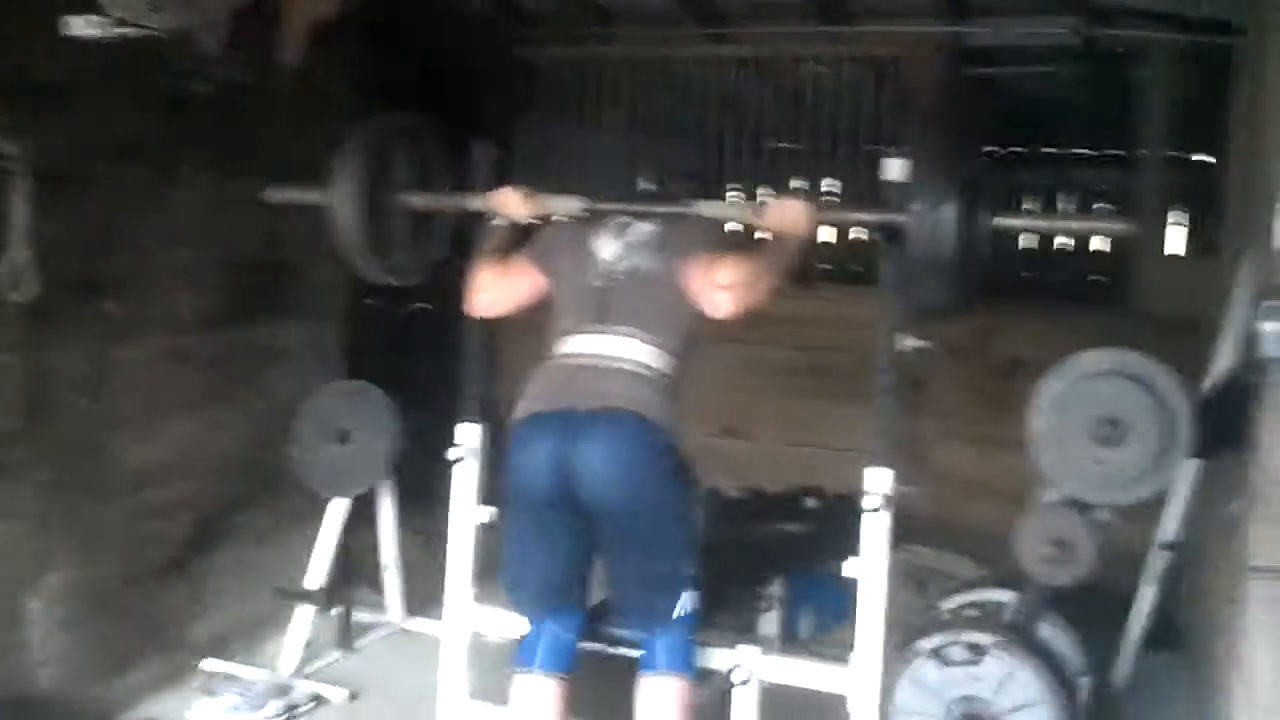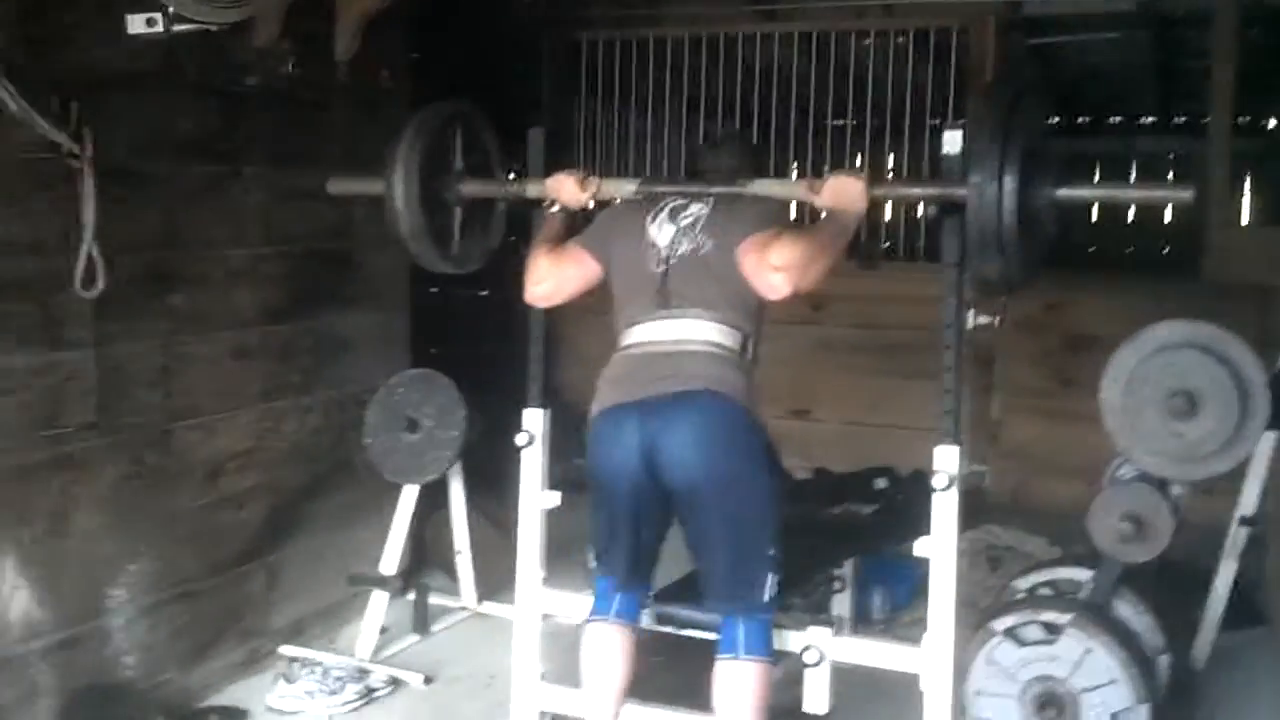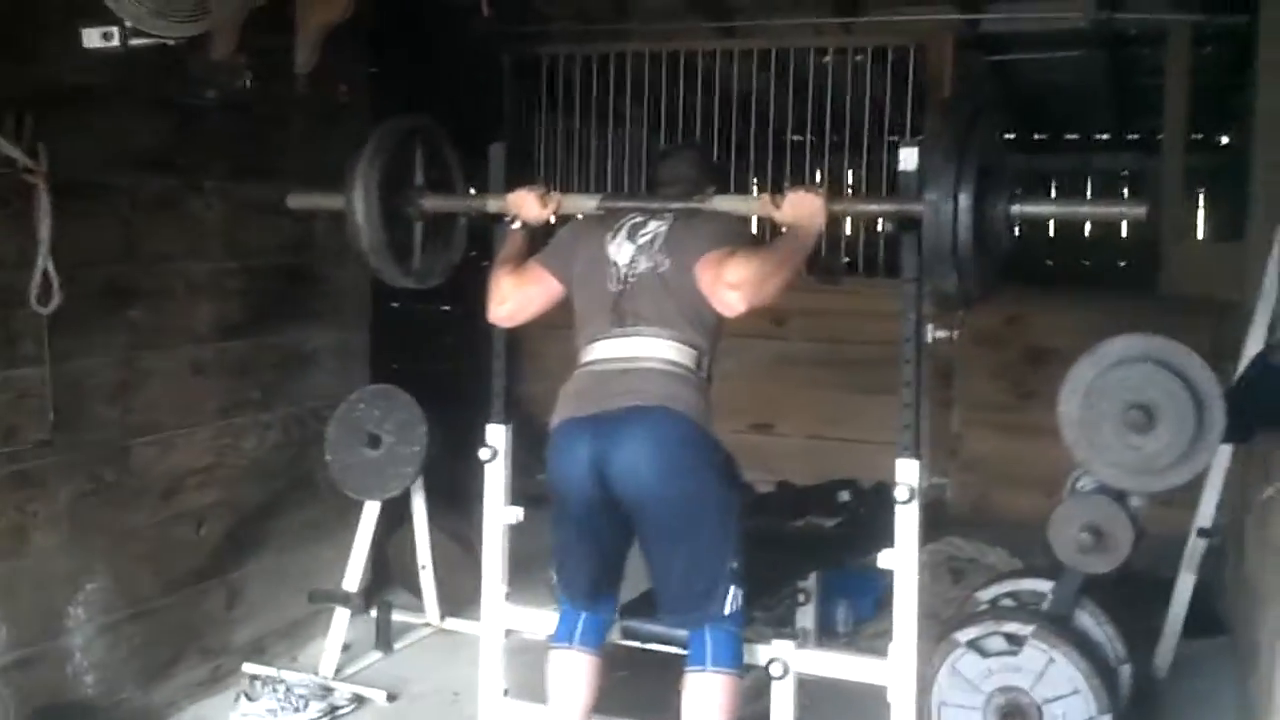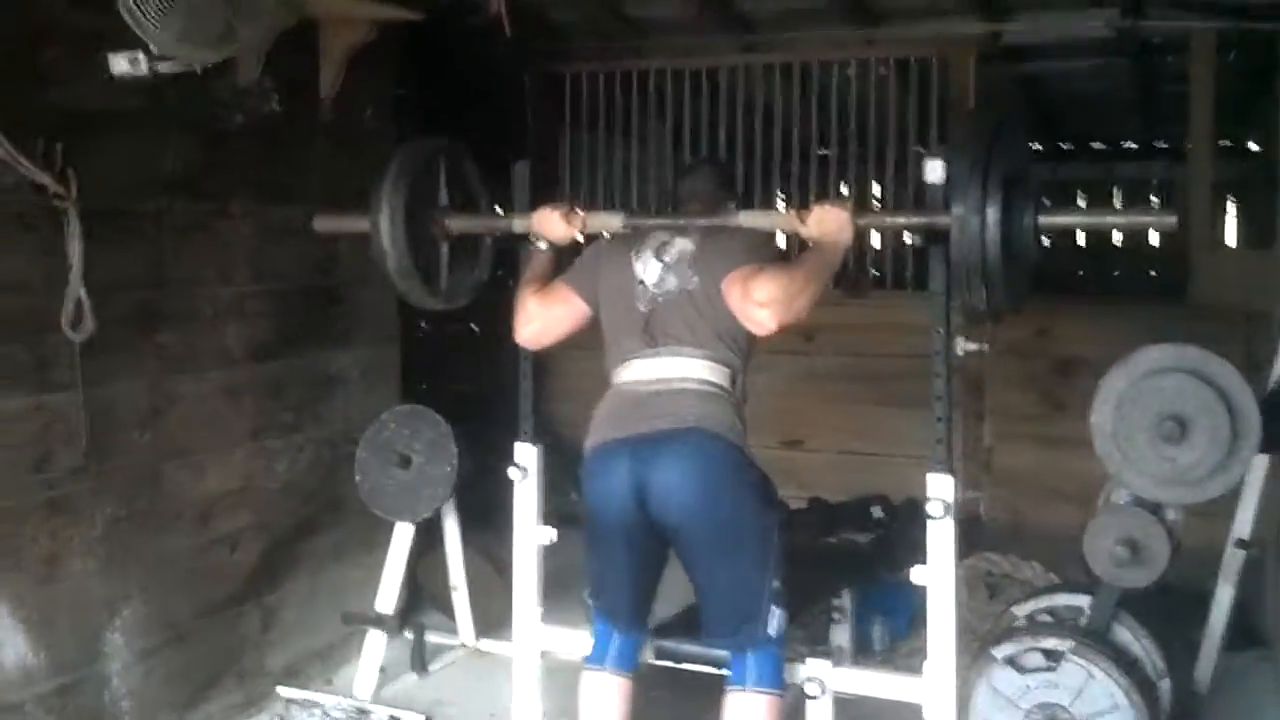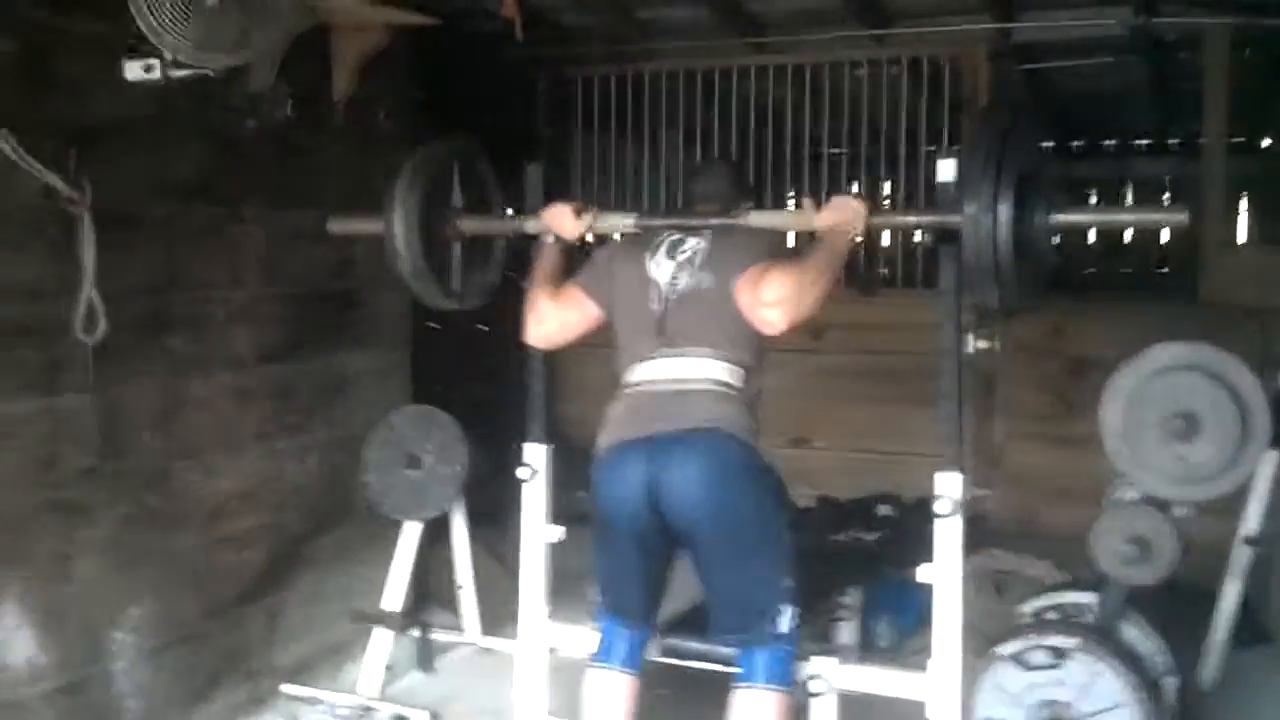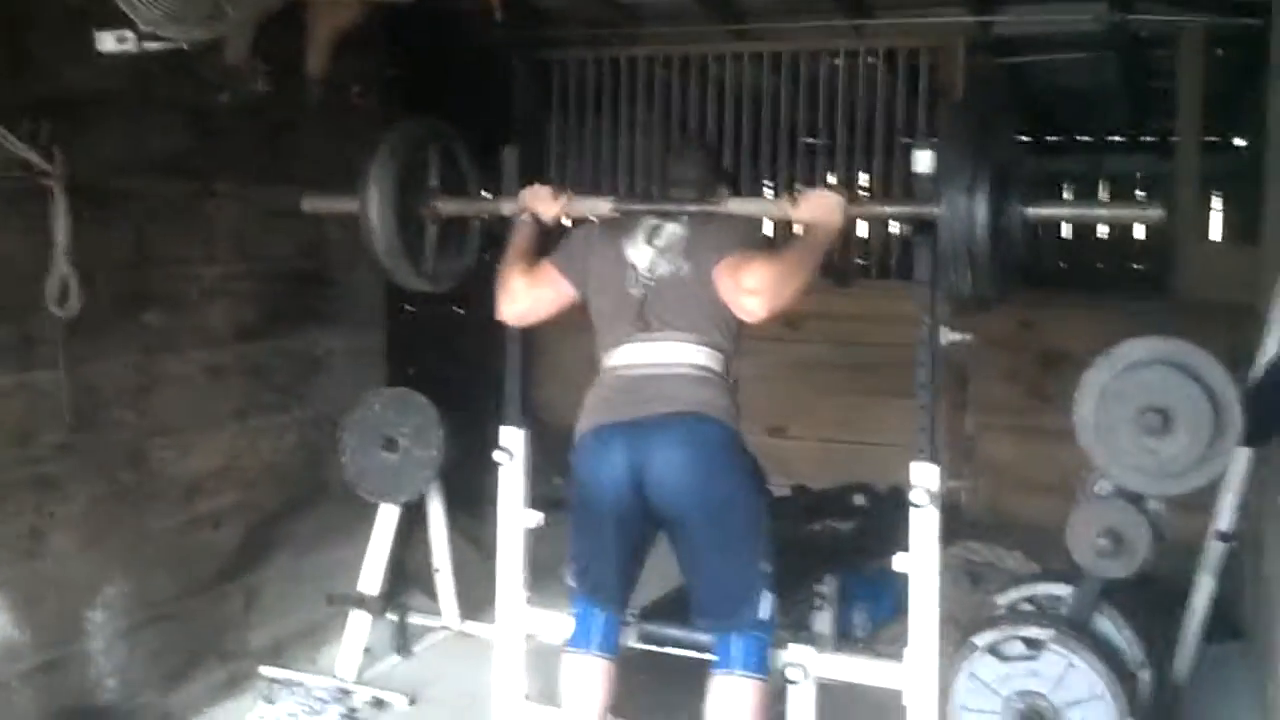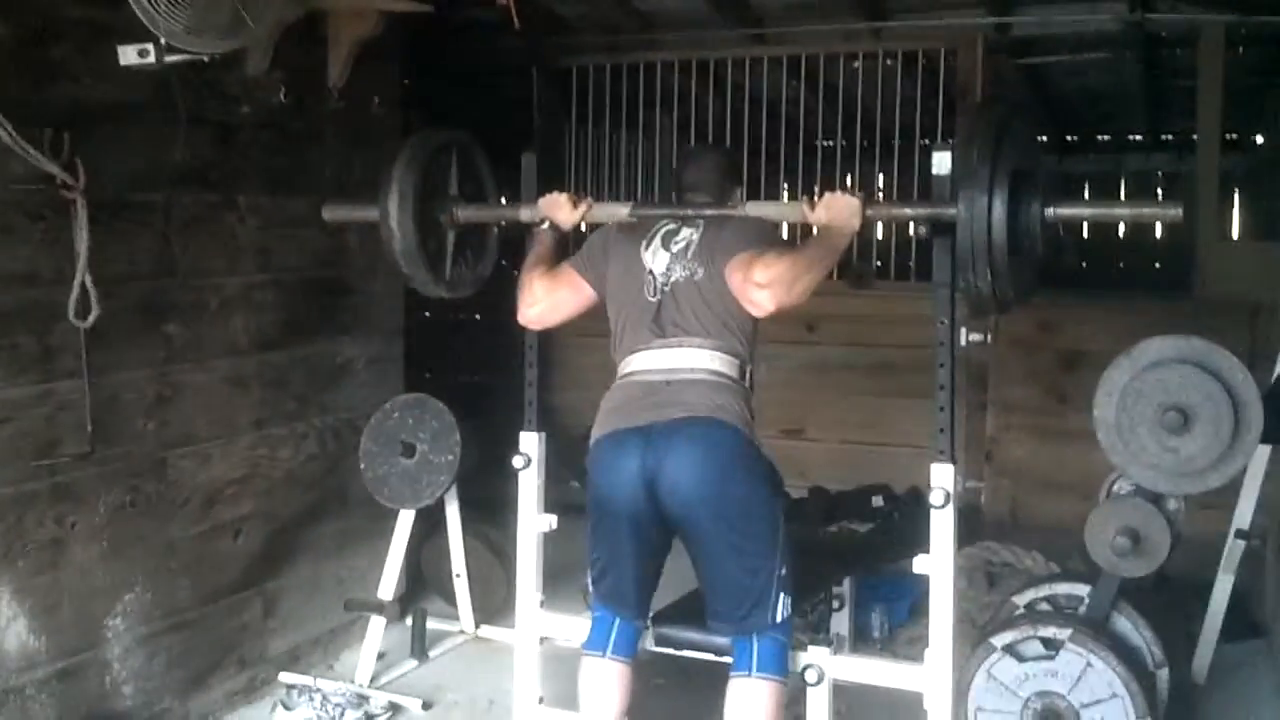
dt=0.3s
person 1, frame 1
left shoulder: (573, 233)
right shoulder: (700, 235)
left elbow: (483, 296)
right elbow: (723, 293)
left wrist: (504, 221)
right wrist: (787, 237)
left hip: (536, 430)
right hip: (627, 436)
left knee: (549, 624)
right knee: (667, 625)
person 1, frame 2
left shoulder: (624, 216)
right shoulder: (755, 211)
left elbow: (541, 285)
right elbow: (779, 275)
left wrist: (560, 209)
right wrist: (843, 214)
left hip: (616, 419)
right hip: (708, 419)
left knee: (616, 585)
right knee: (743, 606)
person 1, frame 3
left shoulder: (585, 232)
right shoulder: (713, 228)
left elbow: (504, 306)
right elbow: (734, 291)
left wrist: (520, 223)
right wrist: (801, 229)
left hip: (572, 433)
right hip: (664, 434)
left knee: (582, 606)
right knee: (712, 619)
person 1, frame 4
left shoulder: (611, 251)
right shoulder: (738, 243)
left elbow: (531, 327)
right elbow: (764, 308)
left wrist: (544, 244)
right wrist: (828, 245)
left hip: (608, 455)
right hip: (700, 453)
left knee: (615, 628)
right knee: (755, 639)
person 1, frame 5
left shoulder: (622, 253)
right shoulder: (751, 242)
left elbow: (541, 328)
right elbow: (775, 308)
left wrist: (555, 241)
right wrist: (837, 236)
left hip: (621, 456)
right hip: (714, 453)
left knee: (621, 627)
right knee: (766, 640)
person 1, frame 6
left shoulder: (600, 235)
right shoulder: (729, 229)
left elbow: (514, 304)
right elbow: (756, 295)
left wrist: (529, 222)
right wrist: (820, 229)
left hip: (602, 439)
right hip: (695, 438)
left knee: (595, 608)
right knee: (742, 625)
person 1, frame 7
left shoulder: (618, 239)
right shoulder: (744, 231)
left elbow: (534, 307)
right elbow: (765, 289)
left wrist: (549, 227)
right wrist: (835, 230)
left hip: (616, 443)
right hip: (709, 442)
left knee: (613, 615)
right knee: (758, 628)
